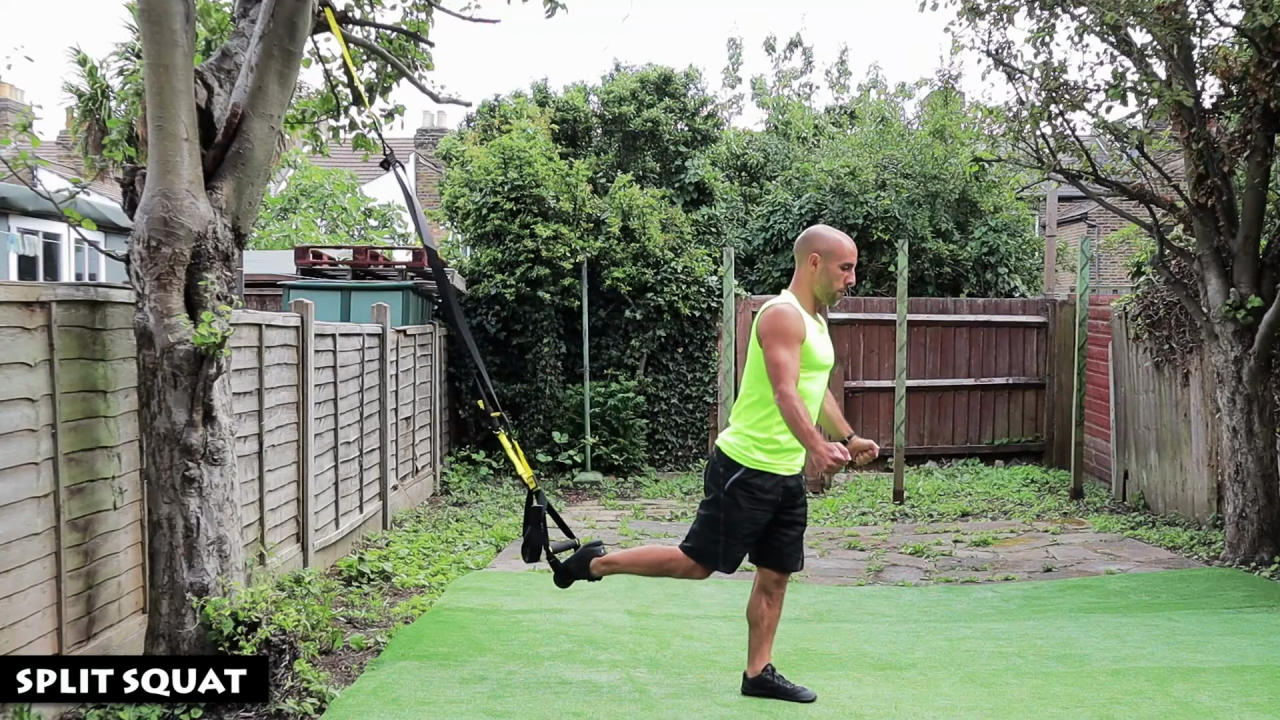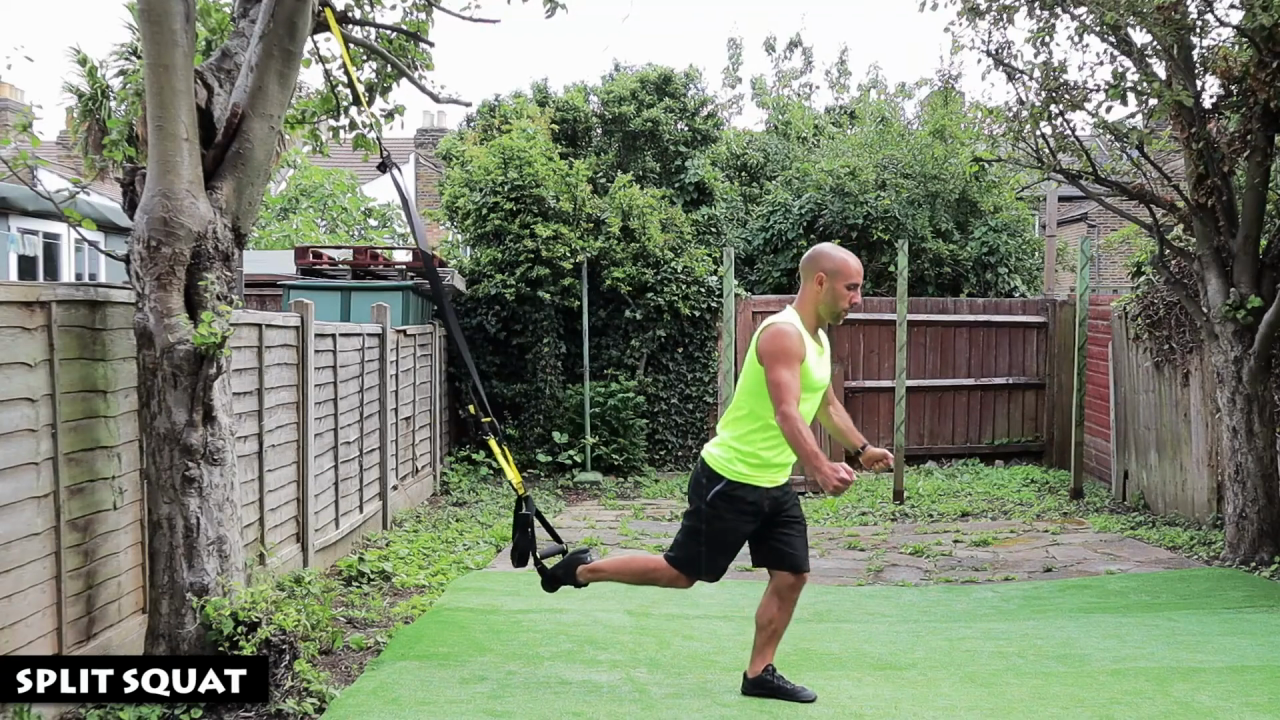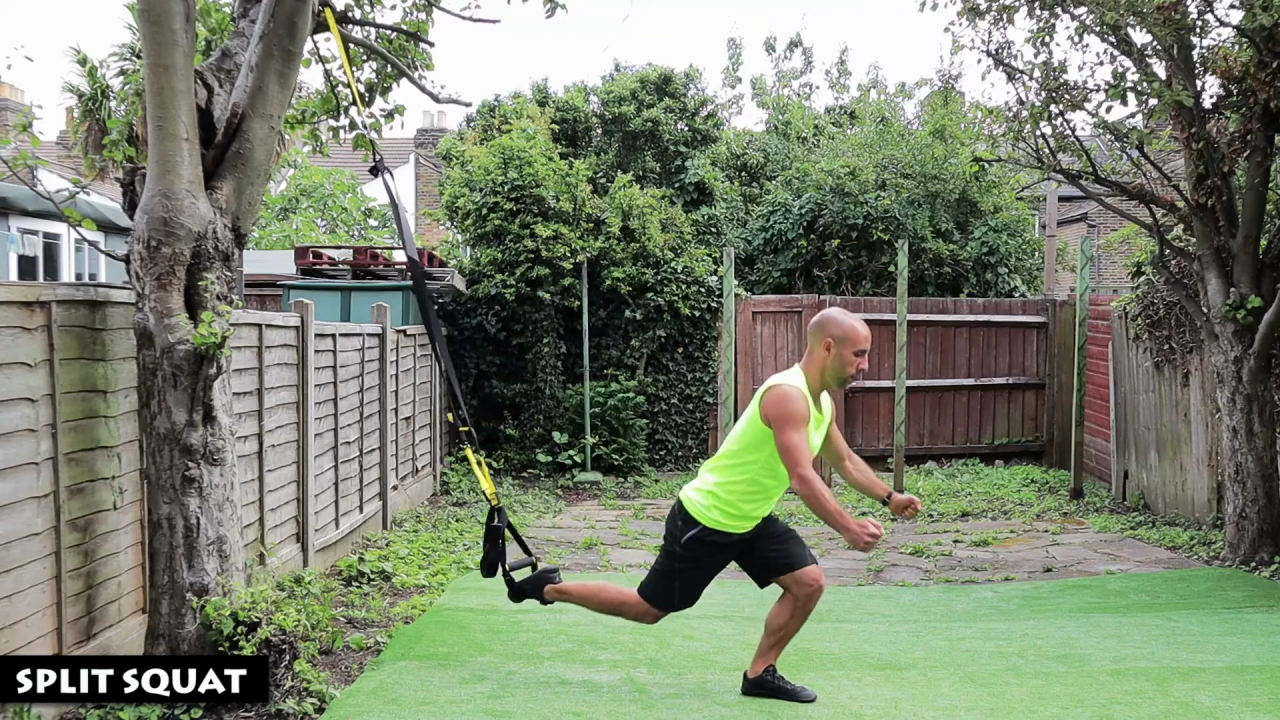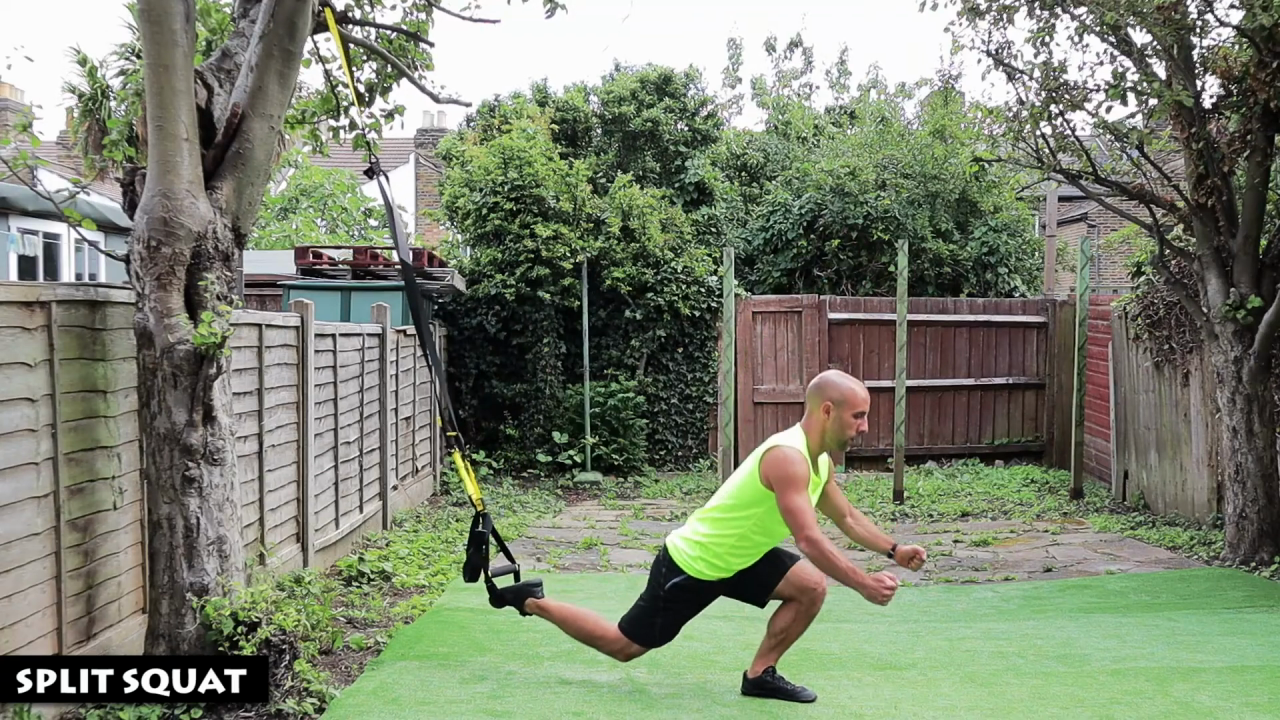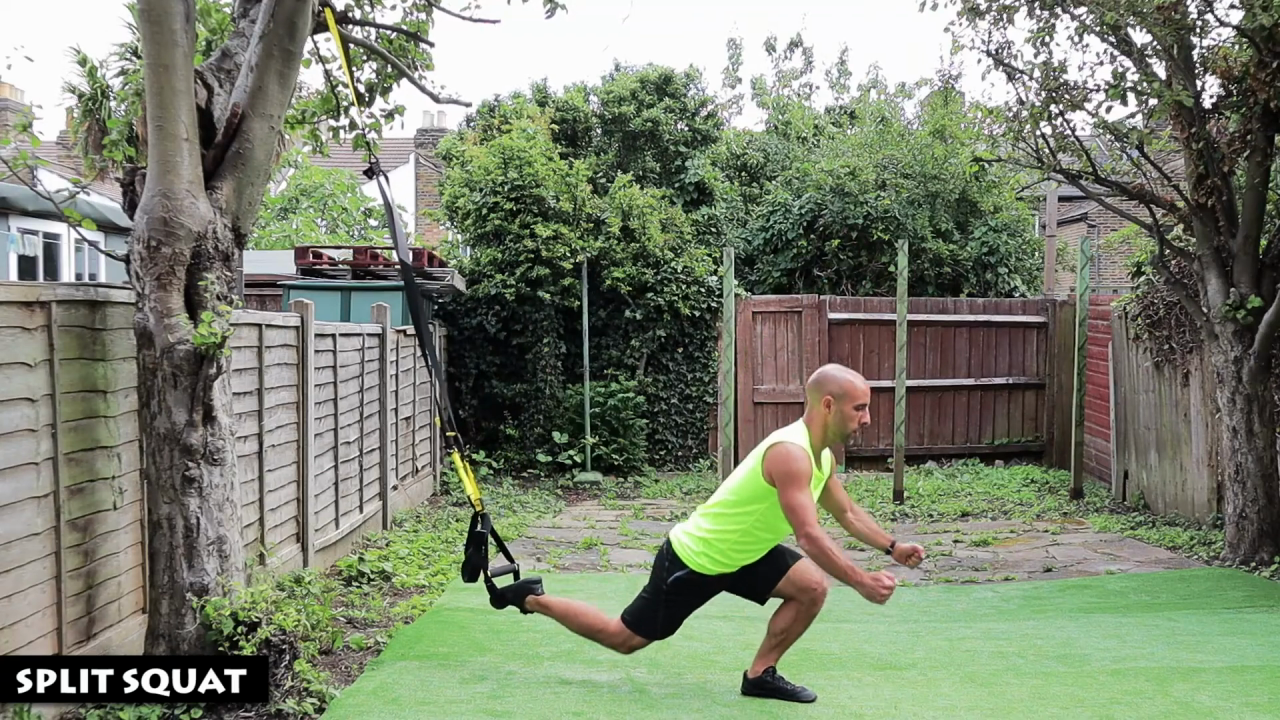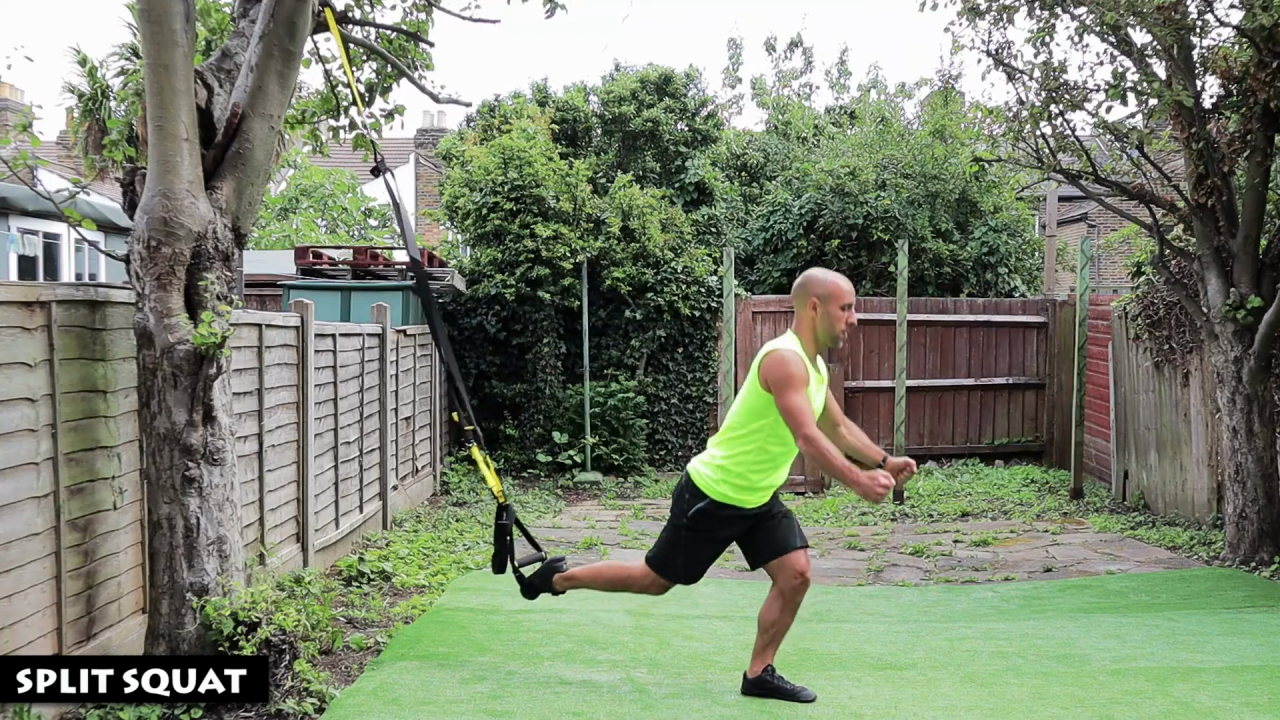
dt=0.4s
person 1, frame 1
left shoulder: (813, 320)
right shoulder: (782, 315)
left elbow: (817, 391)
right elbow: (785, 394)
left wrist: (849, 437)
right wrist: (817, 446)
left hip: (785, 474)
right hip: (746, 468)
left knee: (774, 577)
right knee: (695, 563)
left ankle: (758, 674)
right ankle: (595, 563)
person 1, frame 2
left shoulder: (818, 339)
right shoulder: (783, 333)
left elbow: (829, 405)
right elbow: (786, 414)
left wrist: (862, 449)
right wrist: (820, 468)
left hip: (773, 483)
right hip: (730, 480)
left knee: (791, 577)
right knee: (679, 572)
left ankle: (759, 674)
right ankle: (582, 569)
person 1, frame 3
left shoulder: (821, 400)
right shoulder: (787, 395)
left elbow: (845, 460)
right elbow: (802, 476)
left wrist: (889, 497)
right wrist: (848, 528)
left hip: (749, 519)
right hip: (706, 520)
left knee: (808, 583)
right knee: (647, 608)
left ankle: (760, 674)
right ankle: (549, 587)
person 1, frame 4
left shoulder: (818, 460)
right shoulder: (787, 458)
left elbow: (847, 517)
right elbow: (808, 539)
left wrist: (894, 550)
right wrist: (864, 584)
left hip: (732, 560)
right hip: (692, 566)
left knee: (810, 589)
right knee: (624, 646)
left ankle: (759, 674)
right ankle: (533, 601)
person 1, frame 5
left shoulder: (820, 454)
right shoulder: (791, 453)
left elbow: (847, 512)
right elbow: (810, 537)
left wrist: (892, 547)
right wrist: (864, 583)
left hip: (735, 556)
right hip: (695, 560)
left knee: (811, 589)
right knee: (624, 637)
left ankle: (760, 674)
right ankle: (532, 597)
person 1, frame 6
left shoulder: (814, 364)
right shoulder: (784, 358)
left elbow: (839, 428)
right elbow: (808, 438)
left wrist: (884, 461)
right wrist: (861, 483)
left hip: (757, 497)
right hip: (714, 495)
left knee: (796, 574)
right knee: (653, 580)
left ankle: (758, 674)
right ankle: (558, 577)
